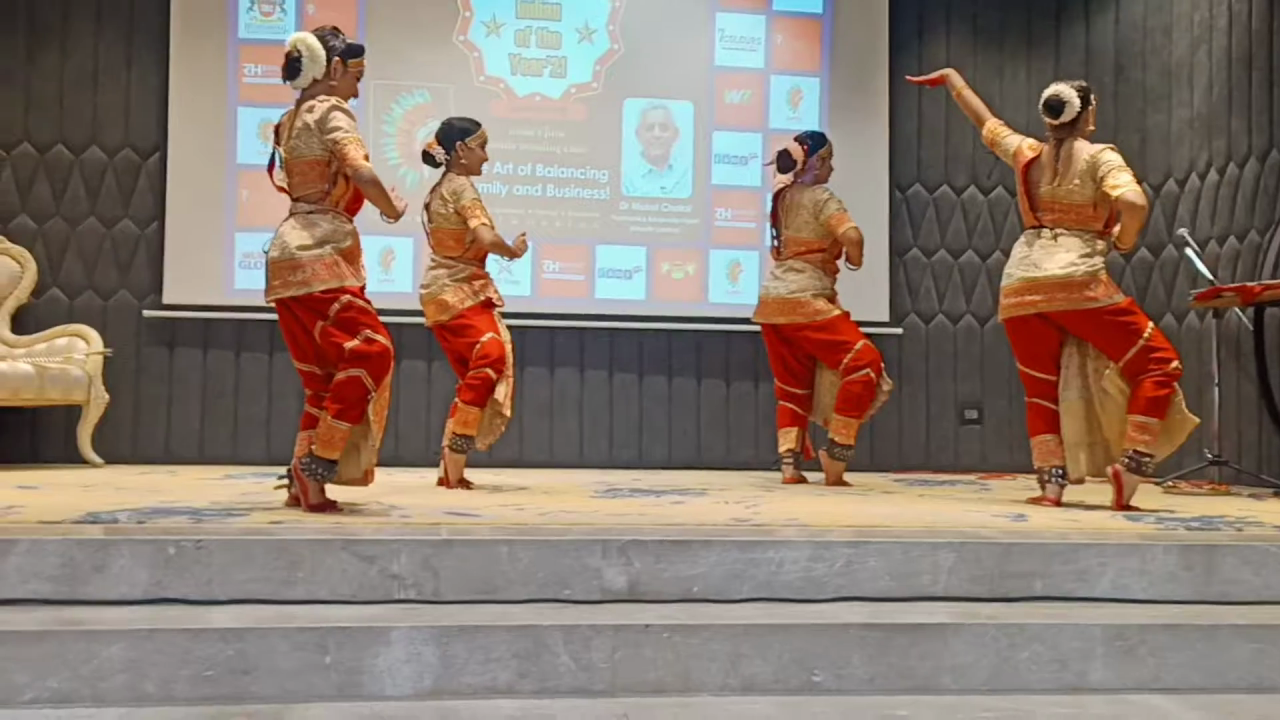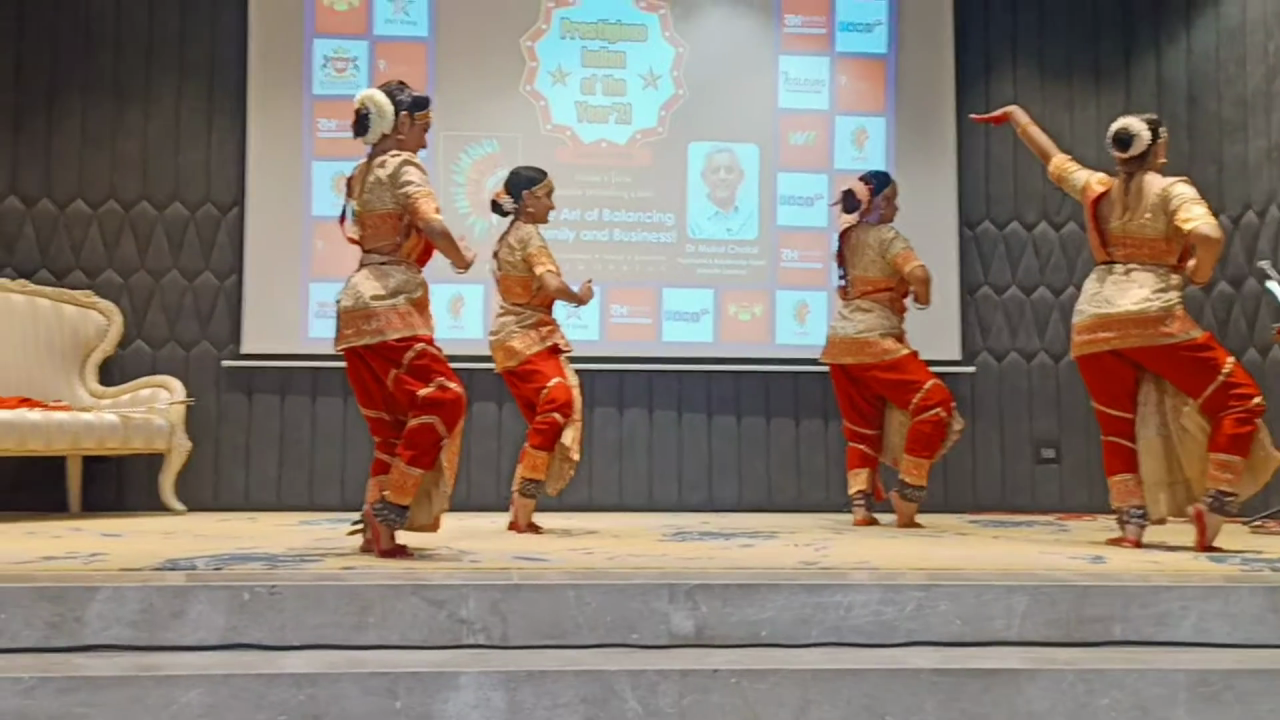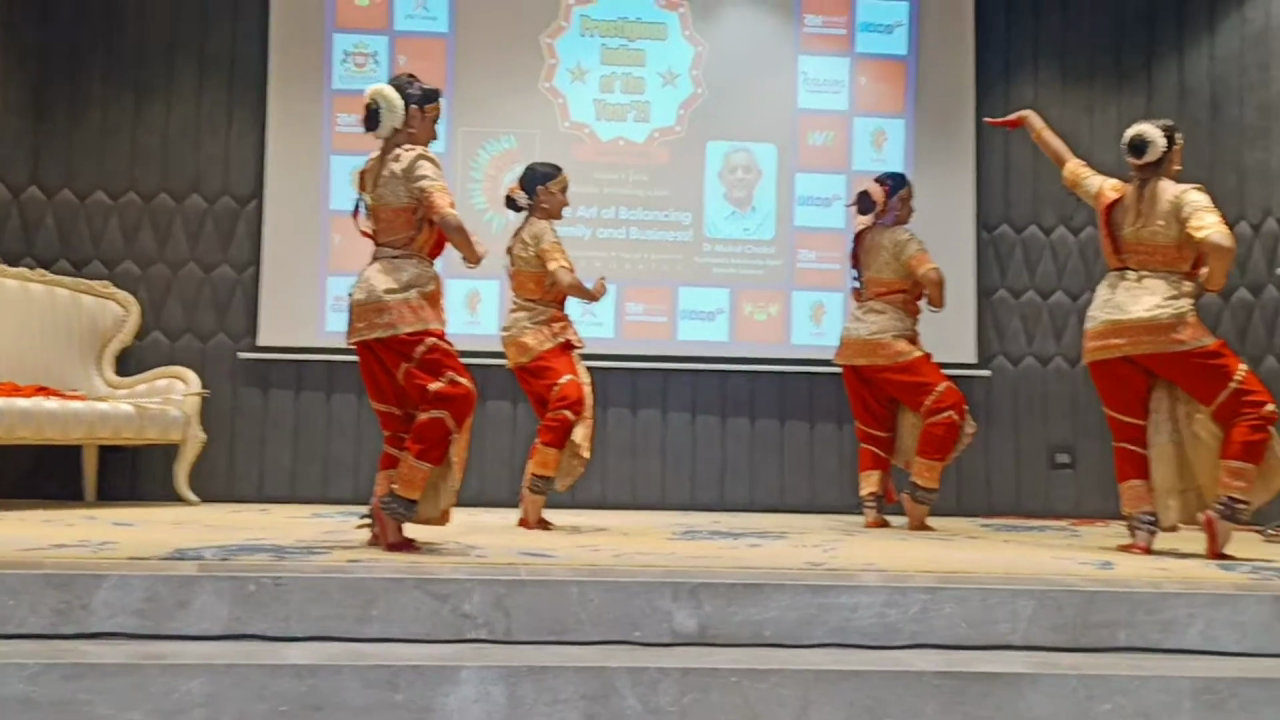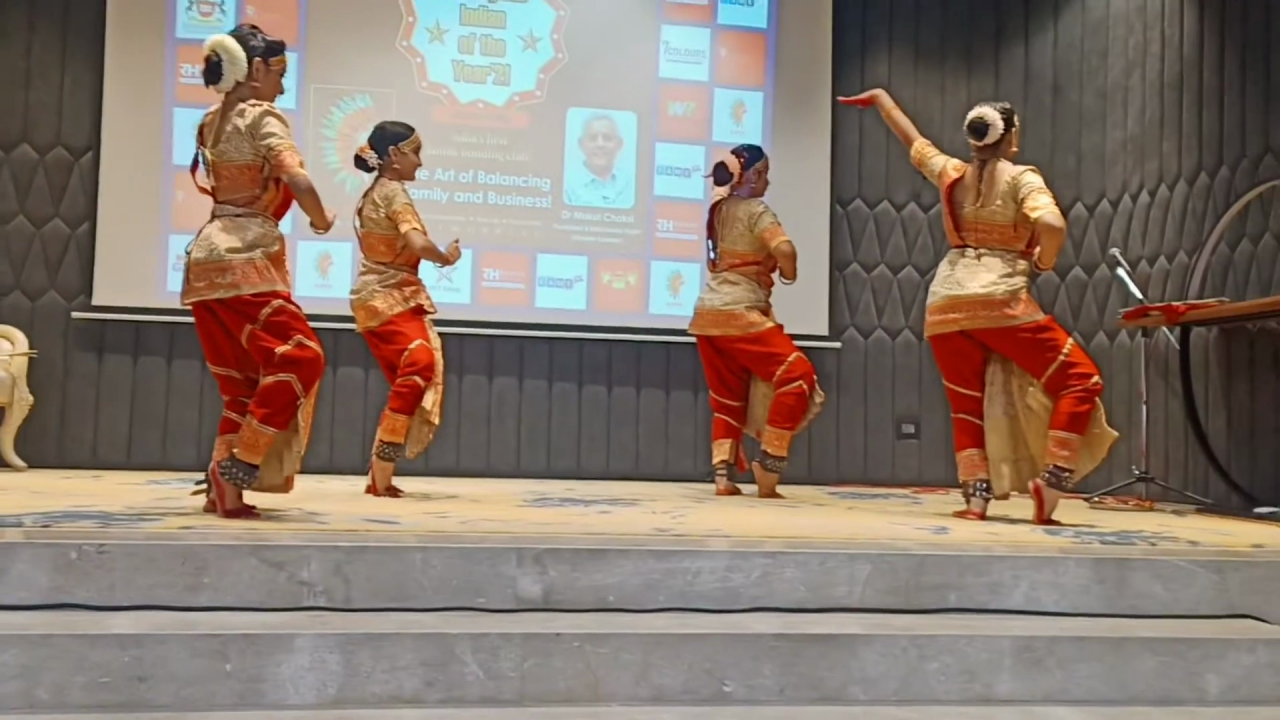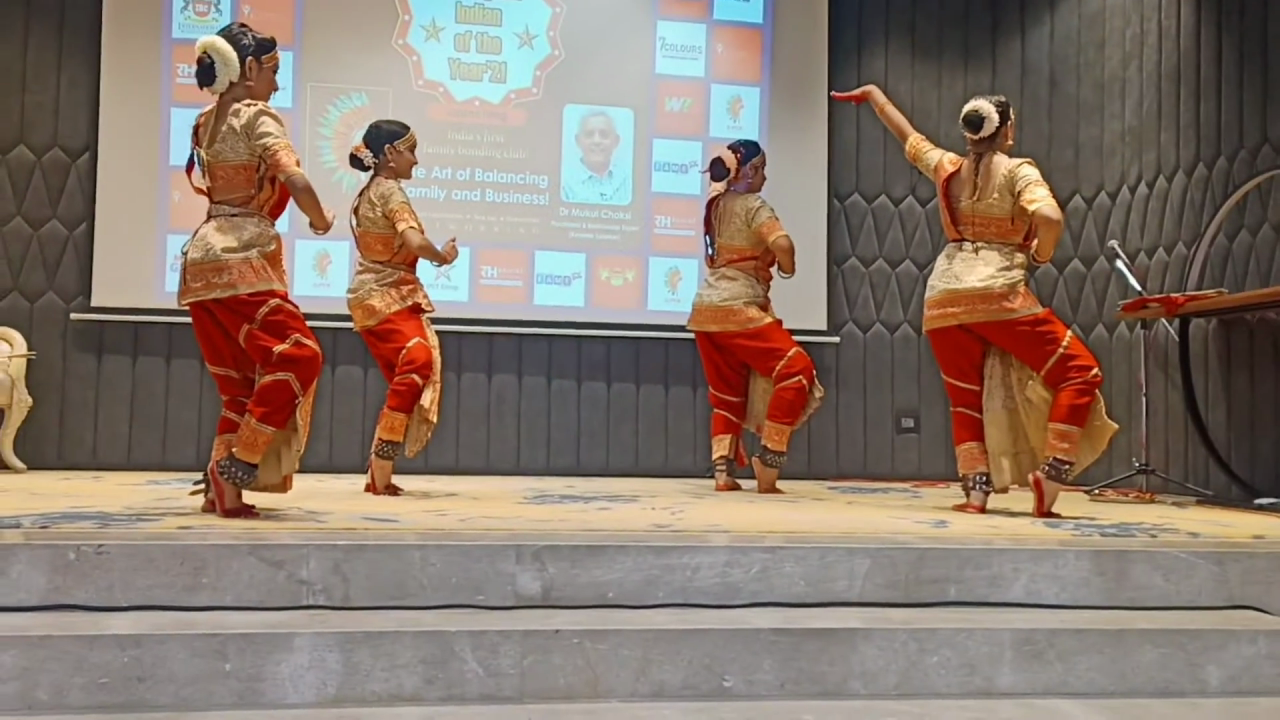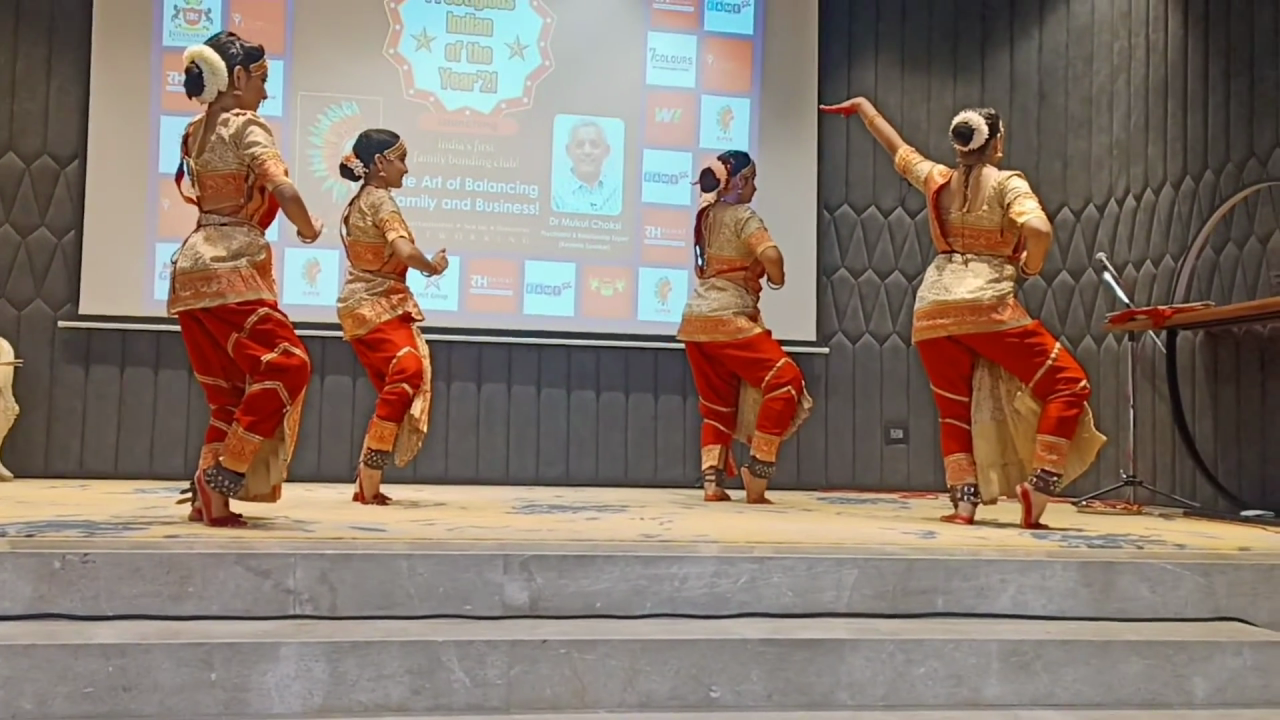
dt=0.5s
person 1, frame 1
left shoulder: (292, 118)
right shoulder: (331, 111)
right elbow: (360, 171)
right wrist: (392, 208)
left hip: (291, 255)
right hip: (319, 256)
left knee: (326, 374)
right knee: (370, 354)
left ankle: (303, 480)
right ankle: (315, 466)
person 1, frame 2
left shoulder: (362, 173)
right shoulder: (403, 165)
right elbow: (431, 224)
right wrist: (461, 259)
left hip: (360, 306)
right hip: (390, 306)
left knee: (394, 421)
right knee: (442, 400)
left ankle: (376, 523)
right ankle: (388, 512)
person 1, frame 3
left shoulder: (374, 167)
right shoulder: (416, 160)
right elbow: (447, 219)
right wrist: (473, 254)
left hip: (371, 297)
right hip: (402, 299)
left knee: (403, 415)
right knee: (452, 395)
left ankle: (385, 515)
right ankle: (396, 504)
person 1, frame 4
left shoulder: (212, 122)
right shoulder: (262, 116)
right elbow: (297, 180)
right wrist: (322, 220)
left hip: (208, 258)
right hip: (244, 258)
left knee: (243, 381)
right knee: (300, 358)
left ankle: (223, 484)
right ankle: (235, 472)
person 1, frame 5
left shoulder: (206, 122)
right shoulder: (258, 116)
right elbow: (295, 181)
right wrist: (320, 219)
left hip: (203, 258)
right hip: (241, 259)
left knee: (242, 380)
right knee: (298, 357)
left ankle: (222, 487)
right ankle: (234, 468)
person 1, frame 6
left shoulder: (195, 131)
right shoulder: (246, 125)
right elbow: (283, 190)
right wrist: (309, 229)
left hip: (193, 267)
right hip: (230, 268)
left knee: (231, 390)
right knee: (287, 366)
left ankle: (208, 495)
right ankle: (220, 479)
person 2, frame 1
left shoulder: (1025, 153)
right shoulder: (1100, 157)
left elbow: (984, 120)
right elbow: (1134, 203)
left wrist: (951, 77)
right wrist: (1124, 240)
left hip: (1020, 287)
right hip: (1078, 283)
left knee: (1041, 390)
right knee: (1159, 365)
left ankle: (1051, 483)
right ankle: (1130, 464)
person 2, frame 2
left shoulder: (1094, 188)
right shoulder: (1172, 190)
left elbow: (1050, 156)
right elbow: (1209, 236)
left wrist: (1015, 113)
right wrist: (1199, 274)
left hip: (1093, 324)
right hip: (1153, 318)
left knee: (1118, 428)
right knee: (1241, 401)
left ankle: (1131, 524)
right ankle: (1212, 505)
person 2, frame 3
left shoulder: (1108, 193)
right shoulder: (1185, 197)
left elbow: (1065, 160)
right elbow: (1220, 245)
left wrist: (1030, 118)
right wrist: (1211, 282)
left hip: (1104, 329)
right hip: (1164, 325)
left knee: (1129, 434)
left ankle: (1141, 530)
right ankle: (1222, 512)
person 2, frame 4
left shoulder: (950, 173)
right shoulder: (1021, 178)
left elbow: (911, 139)
right elbow: (1052, 226)
left wrist: (880, 97)
right wrist: (1043, 261)
left hip: (946, 304)
right hip: (1000, 301)
left knee: (966, 405)
right knee: (1081, 382)
left ankle: (975, 498)
right ankle: (1050, 480)
person 2, frame 5
left shoulder: (946, 167)
right shoulder: (1017, 171)
left elbow: (906, 134)
right elbow: (1050, 218)
left wrist: (873, 93)
right wrist: (1041, 254)
left hip: (943, 298)
right hip: (998, 294)
left knee: (966, 399)
right knee: (1080, 373)
left ankle: (976, 492)
right ankle: (1051, 473)
person 2, frame 6
left shoulder: (936, 179)
right shoulder: (1007, 183)
left elbow: (896, 146)
right elbow: (1039, 230)
left wrist: (862, 105)
right wrist: (1030, 267)
left hip: (933, 309)
right hip: (988, 305)
left knee: (955, 410)
right knee: (1069, 385)
left ankle: (964, 502)
right ankle: (1039, 484)
person 3, frame 1
left shoulder: (439, 189)
right shoulder: (461, 186)
right elbow: (487, 238)
right wrist: (514, 251)
left hip: (445, 292)
right hip: (458, 292)
left knee: (476, 373)
right knee: (490, 358)
left ankle: (451, 467)
right ankle: (454, 464)
person 3, frame 2
left shoulder: (508, 237)
right shoulder: (529, 235)
right elbow: (553, 285)
right wrist: (580, 297)
left hip: (515, 339)
right hip: (527, 339)
left knee: (546, 418)
right knee: (558, 403)
left ankle: (521, 511)
right ankle: (524, 509)
person 3, frame 3
left shoulder: (522, 232)
right shoulder: (543, 231)
right elbow: (566, 281)
right wrist: (593, 294)
left hip: (527, 334)
right hip: (540, 335)
left knee: (557, 412)
right knee: (568, 400)
left ankle: (531, 507)
right ankle: (533, 505)
person 3, frame 4
left shoulder: (372, 193)
right shoulder: (394, 192)
right elbow: (419, 244)
right wrist: (447, 258)
left hip: (378, 298)
right hip: (390, 299)
left knee: (409, 376)
right knee: (419, 365)
left ankle: (380, 473)
right ankle: (381, 473)
person 3, frame 5
left shoulder: (367, 193)
right shoulder: (390, 191)
right elbow: (416, 242)
right wrist: (442, 257)
left hip: (373, 297)
right hip: (387, 298)
left knee: (406, 376)
right knee: (417, 364)
left ankle: (380, 472)
right ankle: (381, 470)
person 3, frame 6
left shoulder: (357, 202)
right shoulder: (381, 200)
right elbow: (406, 252)
right wrist: (433, 267)
left hip: (363, 306)
right hip: (378, 307)
left knee: (396, 385)
right knee: (408, 372)
left ankle: (368, 480)
right ankle: (369, 477)
person 4, frame 1
left shoulder: (783, 197)
right shoulder: (821, 197)
right elbow: (852, 236)
right wrist: (855, 259)
left hip: (772, 300)
right hip: (806, 300)
left knee: (792, 385)
right knee: (865, 363)
left ankle: (790, 465)
right ankle: (835, 458)
person 4, frame 2
left shoulder: (849, 237)
right shoulder: (886, 236)
right elbow: (919, 274)
right wrist: (922, 297)
left hip: (840, 340)
right hip: (873, 340)
left knee: (862, 426)
right knee: (935, 404)
left ankle: (861, 507)
right ankle: (907, 499)
person 4, frame 3
left shoulder: (864, 238)
right shoulder: (901, 238)
right elbow: (932, 277)
right wrist: (936, 300)
left hip: (854, 342)
right hip: (887, 342)
left knee: (874, 428)
right knee: (948, 406)
left ankle: (872, 509)
right ankle: (918, 501)
person 4, frame 4
left shoulder: (720, 209)
right shoulder: (756, 210)
right elbow: (785, 250)
right wrist: (789, 272)
left hip: (708, 313)
right hip: (741, 313)
left knee: (728, 397)
right knee: (798, 377)
left ankle: (723, 477)
right ankle: (767, 470)
person 4, frame 5
left shoulder: (717, 204)
right shoulder: (753, 205)
right elbow: (783, 244)
right wrist: (787, 267)
left hip: (706, 309)
right hip: (739, 308)
left knee: (727, 392)
right knee: (797, 371)
left ankle: (723, 472)
right ankle: (768, 465)
person 4, frame 6
left shoulder: (707, 215)
right shoulder: (743, 215)
right elbow: (771, 255)
right wrist: (777, 278)
left hip: (696, 318)
right hip: (729, 318)
left knee: (718, 403)
right knee: (786, 381)
left ankle: (712, 482)
right ankle: (756, 477)
